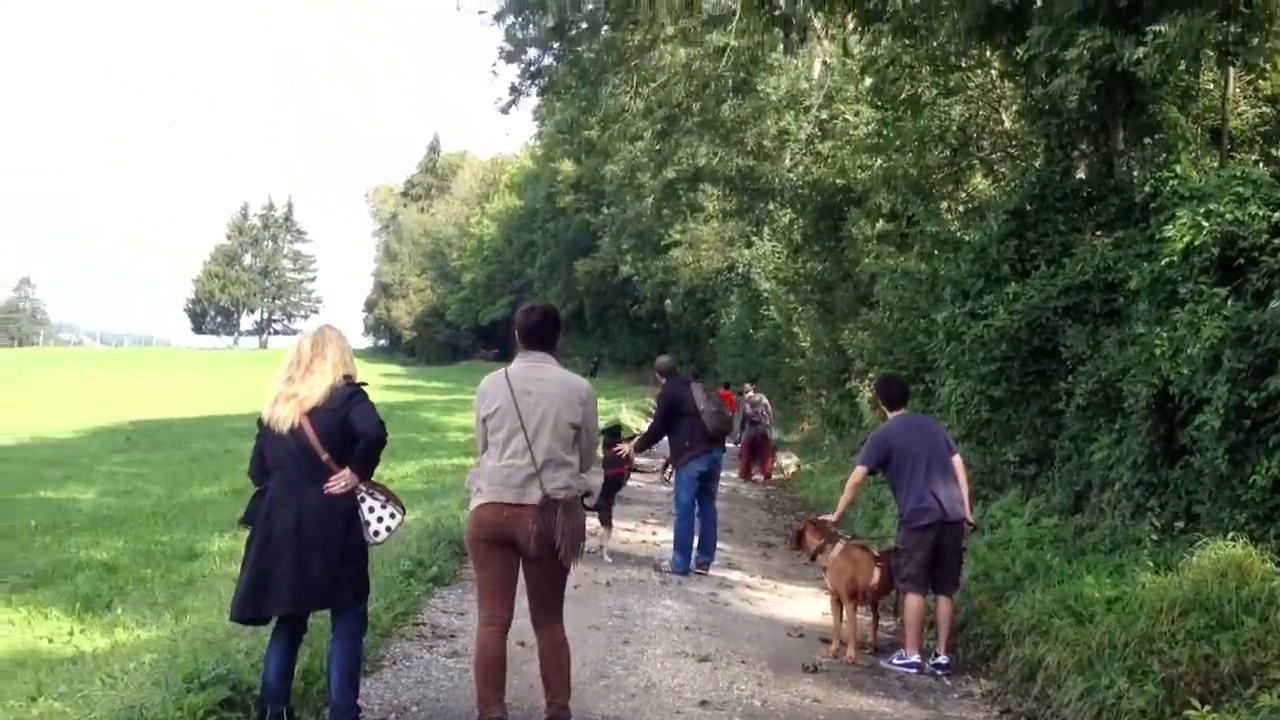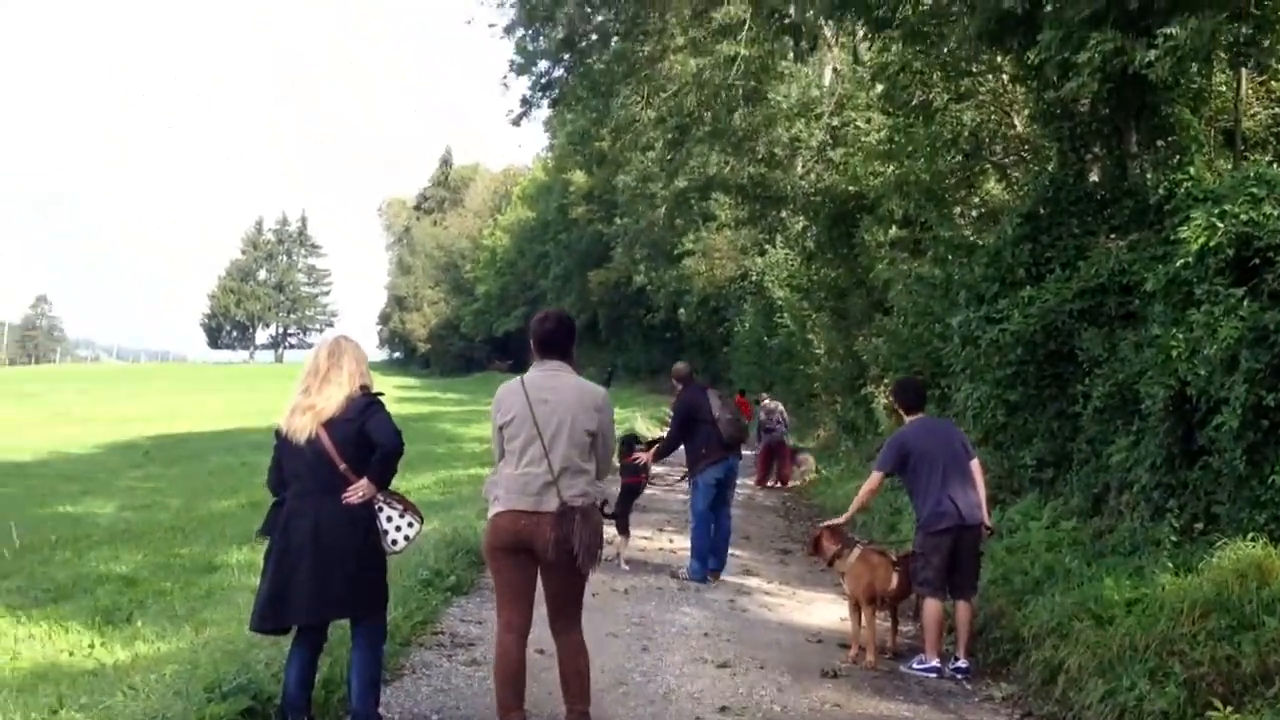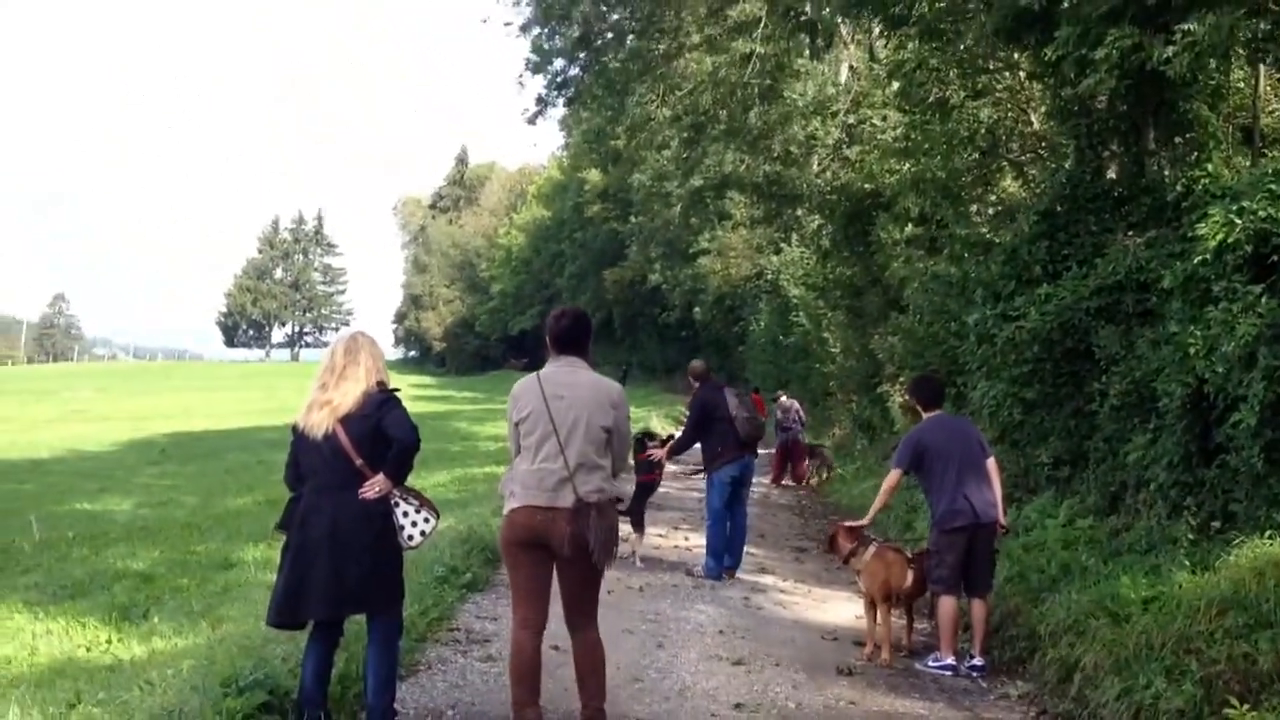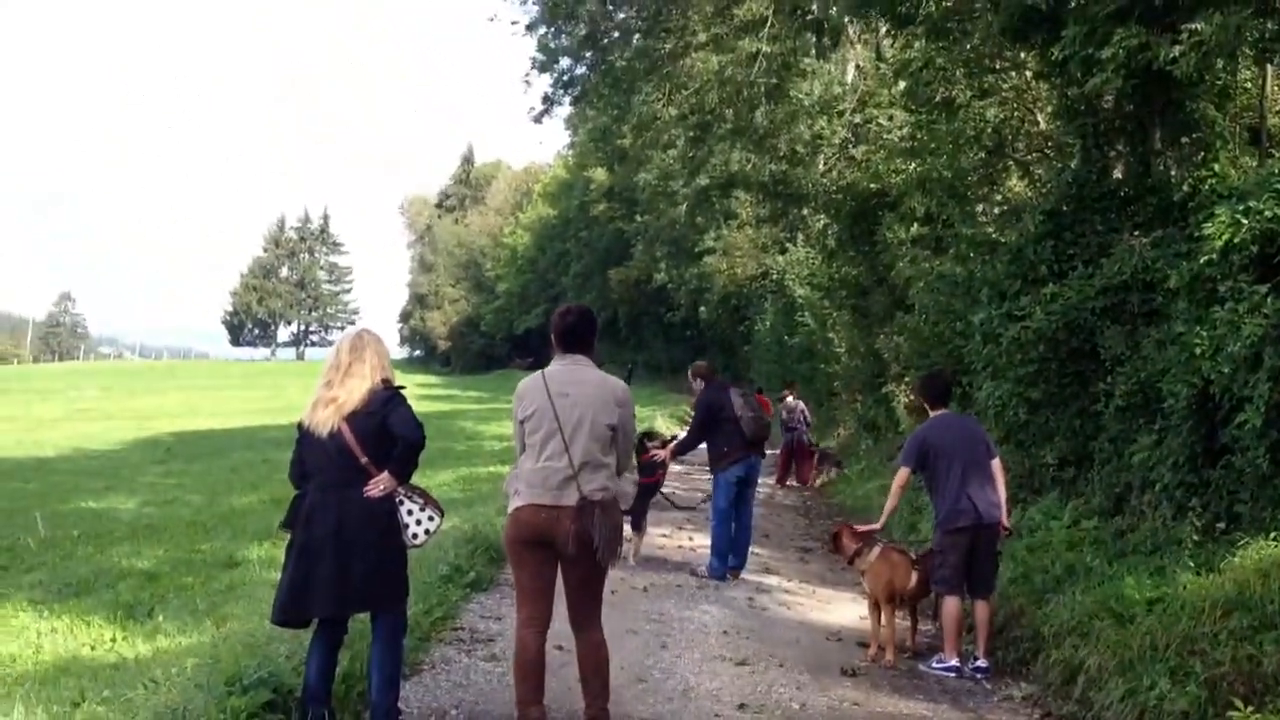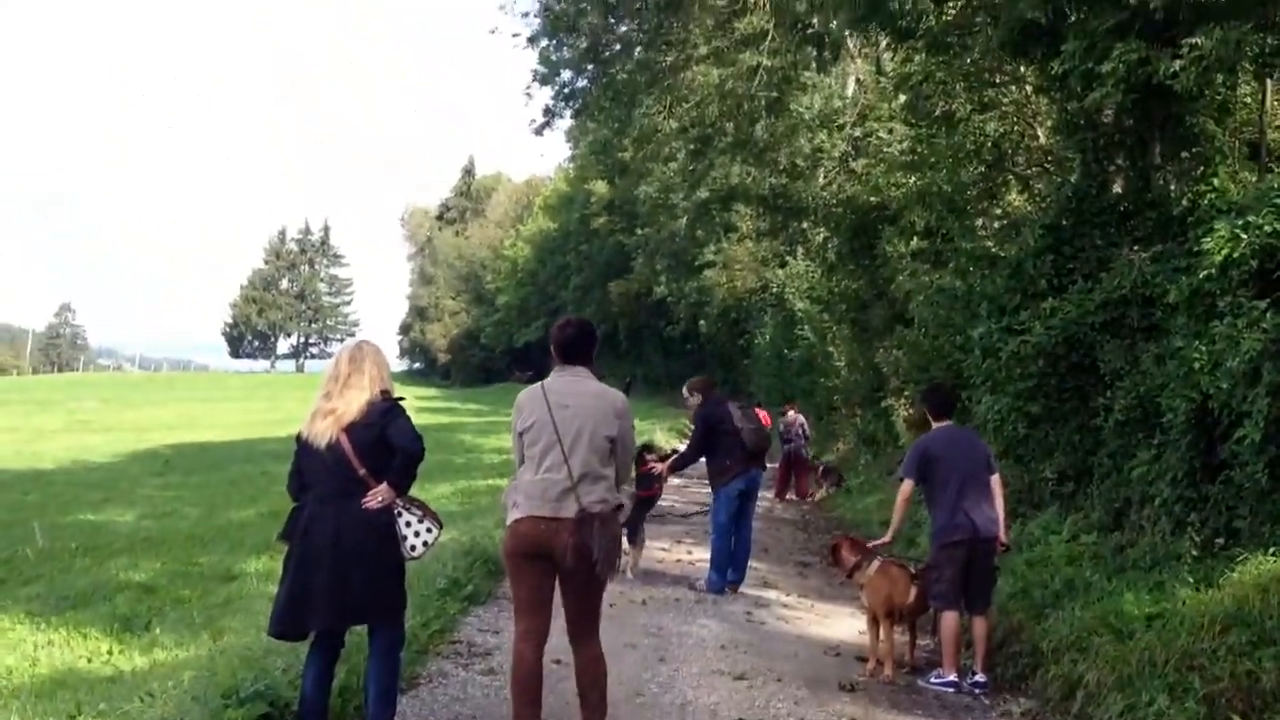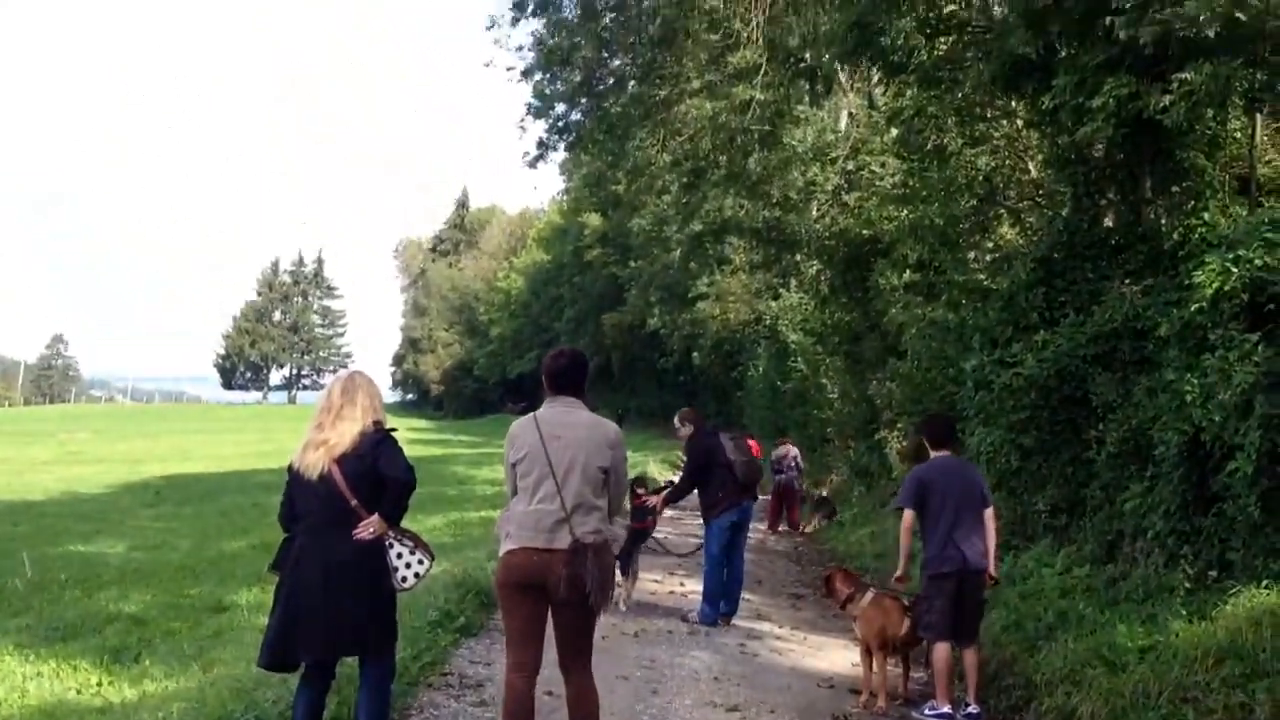
dt=0.2s
person 1, frame 1
left shoulder: (491, 385)
right shoulder: (578, 389)
left elbow: (482, 448)
right elbow: (587, 458)
left hip: (493, 509)
left knee: (492, 620)
right knee: (549, 621)
person 1, frame 2
left shoulder: (507, 393)
right shoulder: (594, 397)
left elbow: (499, 457)
right elbow: (604, 465)
left hip: (510, 516)
left knee: (511, 627)
right knee: (568, 628)
person 1, frame 3
left shoulder: (523, 389)
right shoulder: (610, 392)
left elbow: (514, 451)
right elbow: (620, 462)
left hip: (526, 512)
left knee: (527, 623)
right knee: (584, 624)
person 1, frame 4
left shoulder: (528, 387)
right shoulder: (615, 391)
left elbow: (519, 450)
right elbow: (624, 460)
left hip: (530, 510)
right hip: (590, 514)
left knee: (530, 622)
right knee: (587, 623)
person 1, frame 5
left shoulder: (527, 399)
right shoulder: (615, 403)
left elbow: (518, 461)
right elbow: (624, 471)
left hip: (530, 524)
left knee: (528, 634)
right knee: (585, 637)
person 1, frame 6
left shoulder: (521, 429)
right shoulder: (606, 432)
left elbow: (513, 493)
right elbow: (615, 502)
left hip: (522, 552)
right hip: (582, 553)
left knee: (521, 661)
right knee: (578, 665)
person 2, frame 1
left shoulder: (276, 406)
right shoulder: (346, 397)
left elbow: (258, 472)
right elbow: (374, 434)
right wrist: (357, 472)
left hip: (281, 526)
right hip: (331, 527)
left knee: (290, 621)
right knee: (348, 623)
person 2, frame 2
left shoulder: (294, 416)
right shoulder: (362, 407)
left elbow: (277, 482)
right elbow: (391, 443)
right wrist: (374, 482)
left hip: (300, 536)
right hip: (349, 536)
left knee: (309, 629)
right knee: (367, 632)
person 2, frame 3
left shoulder: (310, 412)
right shoulder: (379, 403)
left elbow: (294, 476)
right elbow: (408, 439)
right wrist: (390, 477)
left hip: (317, 531)
right hip: (365, 530)
left knee: (325, 624)
right knee: (383, 627)
person 2, frame 4
left shoulder: (316, 410)
right shoulder: (384, 400)
left elbow: (298, 474)
right elbow: (412, 437)
right wrist: (395, 475)
left hip: (321, 528)
right hip: (370, 528)
left knee: (330, 623)
right knee: (387, 625)
person 2, frame 5
left shoulder: (314, 422)
right shoulder: (383, 413)
left elbow: (297, 487)
right elbow: (412, 448)
right wrist: (393, 487)
left hip: (318, 543)
right hip: (368, 542)
left knee: (327, 635)
right knee: (385, 636)
person 2, frame 6
left shoulder: (306, 453)
right shoulder: (374, 442)
left elbow: (288, 515)
right elbow: (404, 478)
right wrist: (386, 518)
left hip: (311, 571)
right hip: (359, 570)
left knee: (317, 661)
right knee: (376, 664)
person 3, frame 1
left shoulder: (883, 435)
right shoulder: (933, 424)
left elbow: (856, 480)
right elbow: (959, 467)
left wrist: (837, 514)
right wrist: (966, 509)
left hip: (919, 517)
right hip: (952, 515)
left knee: (913, 587)
right knee: (945, 589)
left ankle: (911, 655)
right ankle: (942, 655)
person 3, frame 2
left shoulder: (900, 439)
right shoulder: (950, 428)
left elbow: (872, 485)
right elbow: (976, 470)
left wrist: (846, 516)
right wrist: (984, 513)
left hip: (936, 521)
right hip: (970, 519)
left knee: (932, 592)
right knee: (963, 593)
left ankle: (930, 660)
right ankle: (961, 660)
person 3, frame 3
left shoulder: (917, 436)
right shoulder: (967, 426)
left elbow: (891, 483)
right elbow: (993, 469)
left wrist: (868, 518)
right wrist: (1000, 512)
left hip: (951, 519)
right hip: (985, 517)
left knee: (947, 590)
right knee: (978, 591)
left ankle: (946, 658)
right ankle: (977, 657)
person 3, frame 4
left shoulder: (923, 435)
right shoulder: (973, 425)
left elbow: (900, 482)
right elbow: (997, 470)
left wrist: (881, 521)
right wrist: (1003, 513)
left hip: (954, 520)
right hip: (988, 518)
left knee: (950, 591)
right knee: (982, 592)
left ankle: (950, 659)
right ankle: (980, 659)
person 3, frame 5
left shoulder: (923, 445)
right shoulder: (975, 440)
left elbow: (904, 494)
right elbow: (996, 485)
left wrist: (890, 534)
right wrist: (1001, 528)
left hip: (951, 534)
right hip: (985, 532)
left knee: (948, 605)
right knee: (979, 607)
left ankle: (949, 674)
right ankle: (979, 674)
person 3, frame 6
left shoulder: (919, 475)
right shoulder: (972, 472)
left elbow: (907, 524)
right elbow: (989, 520)
left wrist: (902, 566)
right wrist: (990, 562)
left hip: (940, 565)
right hip: (974, 565)
left knee: (939, 637)
right knee: (969, 638)
person 4, frame 1
left shoulder: (668, 392)
right shoulder: (695, 388)
left elbow: (658, 428)
left wrist: (635, 446)
left hip: (692, 456)
right hip: (714, 451)
left knee: (684, 510)
right knee: (707, 508)
left ankle: (680, 563)
right ankle: (703, 561)
person 4, frame 2
left shoulder: (684, 400)
right shoulder: (712, 395)
left elbow: (676, 436)
left wrist: (653, 455)
left hip: (708, 463)
right hip: (730, 458)
left knee: (701, 518)
right knee: (722, 515)
left ankle: (697, 570)
right ankle: (715, 568)
person 4, frame 3
left shoulder: (701, 397)
right shoulder: (728, 393)
left elbow: (691, 434)
left wrist: (667, 451)
left hip: (724, 461)
right hip: (746, 457)
left knee: (716, 515)
right knee: (738, 513)
left ankle: (713, 568)
right ankle: (730, 566)
person 4, frame 4
left shoulder: (706, 398)
right shoulder: (731, 393)
left elbow: (696, 435)
left wrist: (672, 452)
left hip: (730, 461)
right hip: (753, 457)
left knee: (721, 516)
right knee: (743, 514)
left ankle: (717, 568)
right ankle: (735, 566)
person 4, frame 5
left shoulder: (705, 413)
right shoulder: (726, 407)
left elbow: (696, 449)
left wrist: (670, 467)
right wrist: (677, 460)
left hip: (731, 474)
right hip: (753, 469)
left knee: (721, 529)
right knee: (743, 527)
left ankle: (715, 582)
right ankle: (734, 580)
person 4, frame 6
left shoulder: (696, 444)
right shoulder: (717, 438)
left elbow: (688, 482)
left wrist: (664, 499)
right wrist: (670, 493)
left hip: (723, 506)
right hip: (744, 501)
left knee: (714, 561)
right knee: (735, 559)
left ankle: (708, 614)
right ankle: (726, 612)
